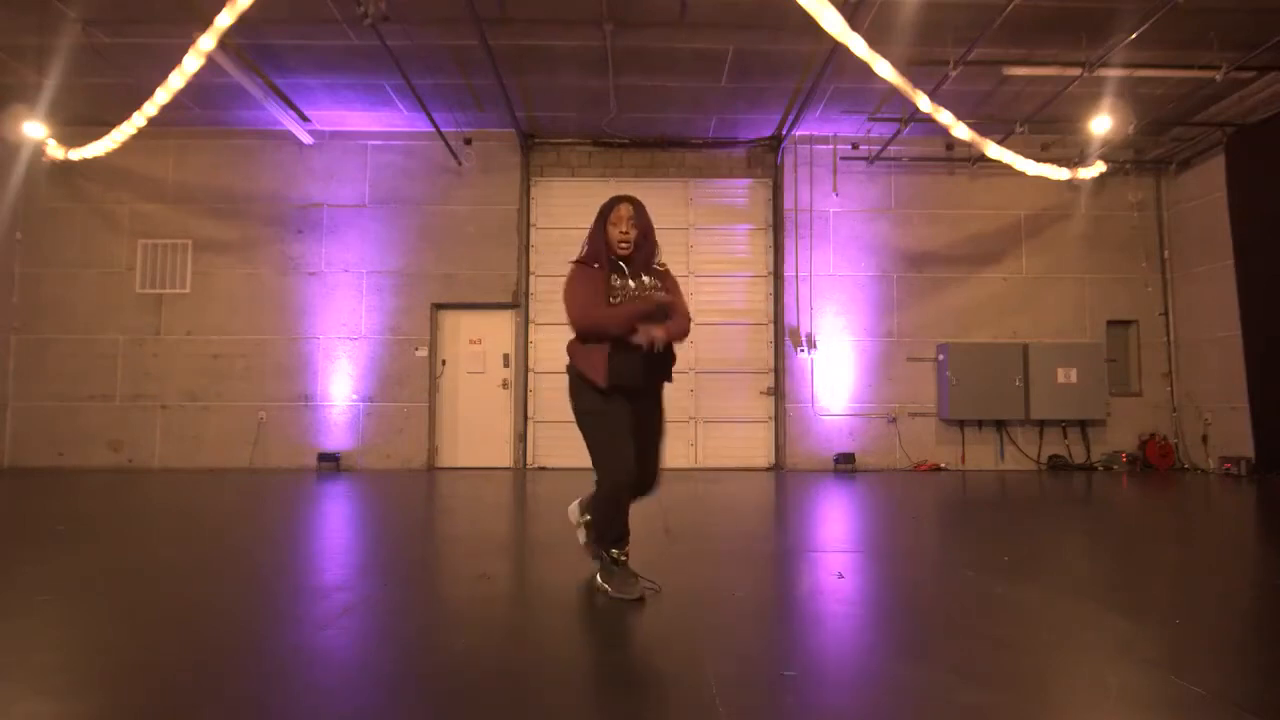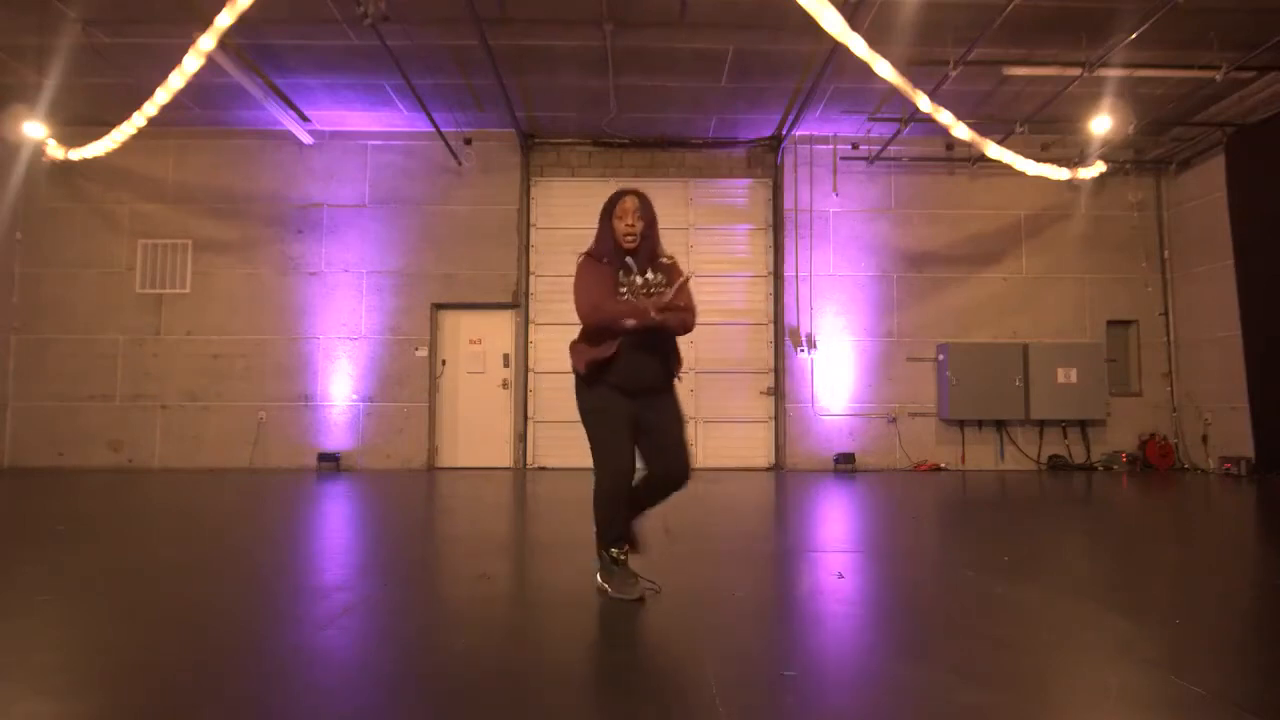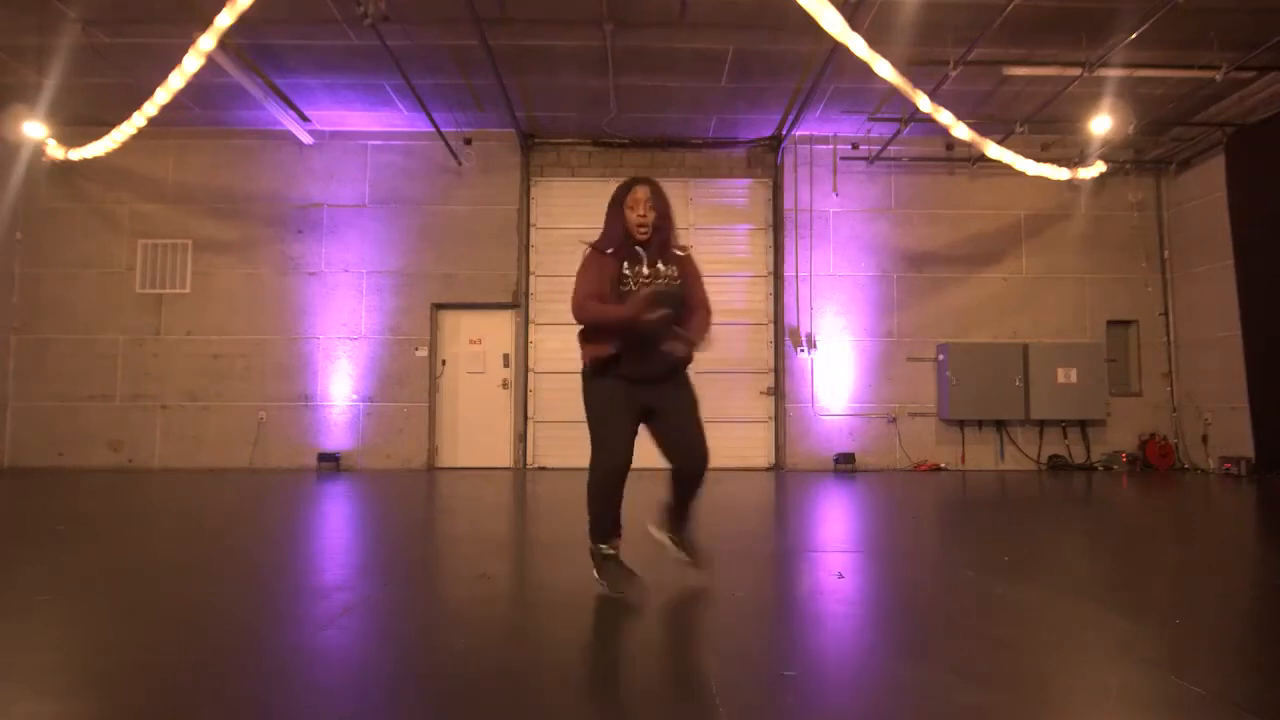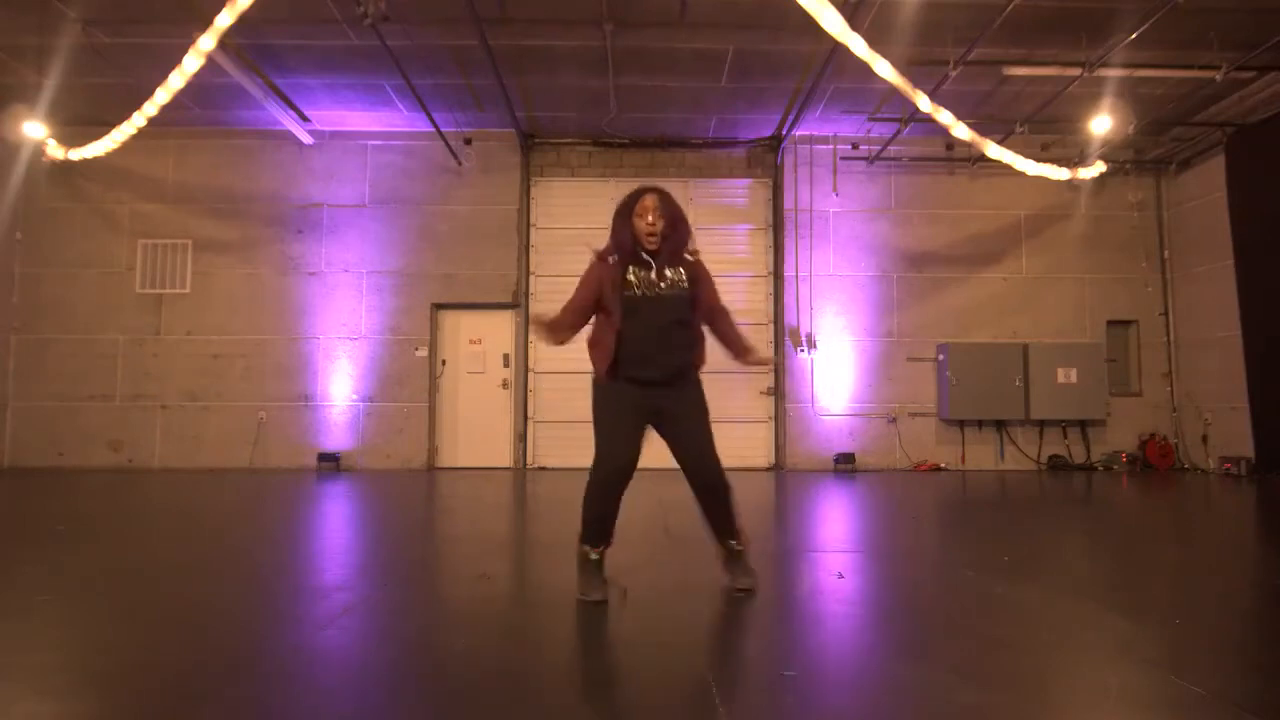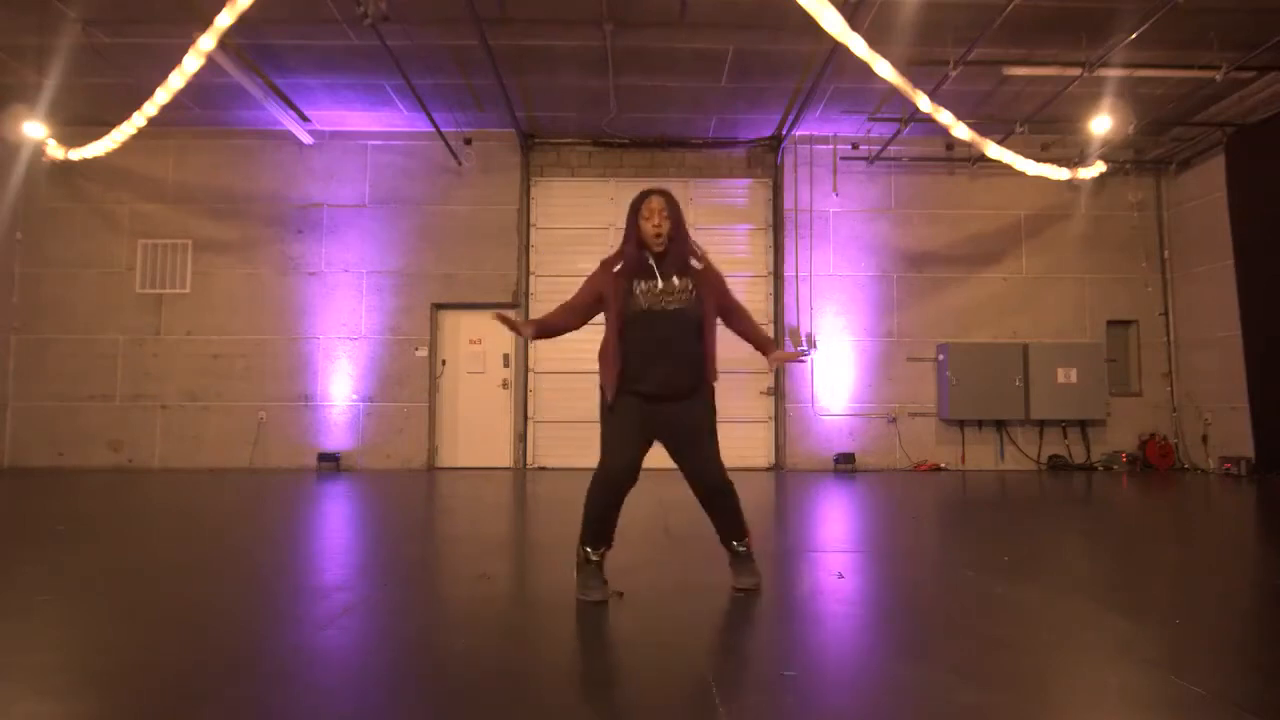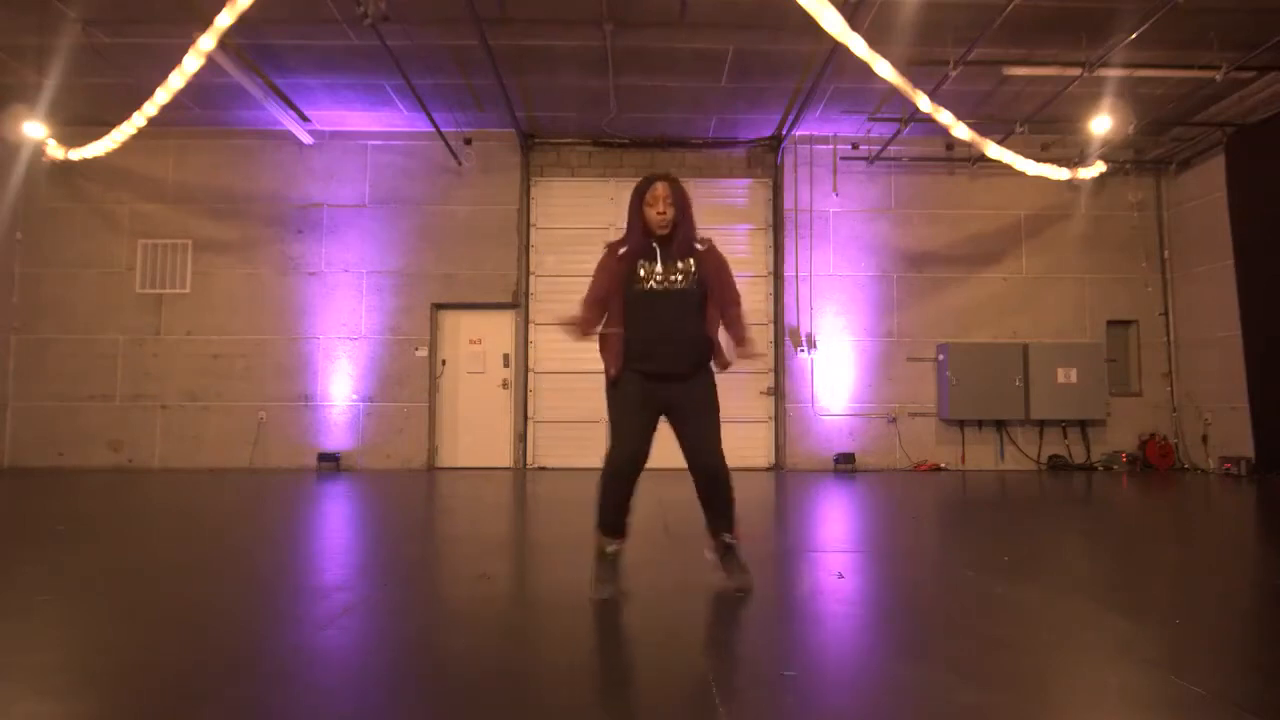
dt=0.1s
person 1, frame 1
left shoulder: (658, 275)
right shoulder: (586, 272)
left elbow: (683, 321)
right elbow: (583, 321)
left wrist: (663, 330)
right wrist: (638, 310)
left hip: (646, 391)
right hip: (599, 389)
left knee: (644, 477)
right knee: (618, 472)
left ankle: (589, 513)
right ankle: (612, 562)
person 1, frame 2
left shoulder: (666, 268)
right shoulder: (594, 267)
left elbow: (686, 318)
right elbow: (593, 314)
left wrist: (645, 318)
right wrist: (652, 308)
left hip: (655, 389)
right hip: (603, 386)
left knee: (674, 470)
right knee: (616, 471)
left ankle: (623, 515)
right ankle: (612, 562)
person 1, frame 3
left shoulder: (679, 259)
right shoulder: (602, 258)
left elbow: (700, 309)
right elbow: (583, 307)
left wrist: (689, 339)
right wrist: (628, 312)
left hip: (667, 379)
right hip: (611, 378)
left knee: (692, 459)
right knee: (610, 464)
left ankle: (673, 523)
right ankle: (605, 555)
person 1, frame 4
left shoulder: (689, 266)
right shoulder: (607, 267)
left elbow: (715, 313)
right elbow: (577, 309)
left wrist: (743, 351)
right wrist: (554, 328)
left hip: (679, 386)
right hip: (622, 385)
left knee: (705, 468)
right knee: (612, 468)
left ankle: (732, 549)
right ankle: (592, 559)
person 1, frame 5
left shoulder: (699, 270)
right shoulder: (615, 273)
left elbow: (731, 311)
right elbow: (575, 310)
left wrist: (768, 347)
right wrist: (534, 328)
left hip: (688, 397)
right hip: (631, 396)
left knee: (710, 478)
right knee: (614, 474)
left ankle: (739, 550)
right ankle: (589, 562)
person 1, frame 6
left shoulder: (704, 254)
right shoulder: (620, 257)
left elbow: (728, 299)
right elbow: (596, 299)
left wrist: (740, 339)
right wrist: (586, 321)
left hip: (691, 379)
right hip: (634, 378)
left knee: (708, 463)
right knee: (623, 461)
left ankle: (725, 544)
right ankle: (608, 553)
